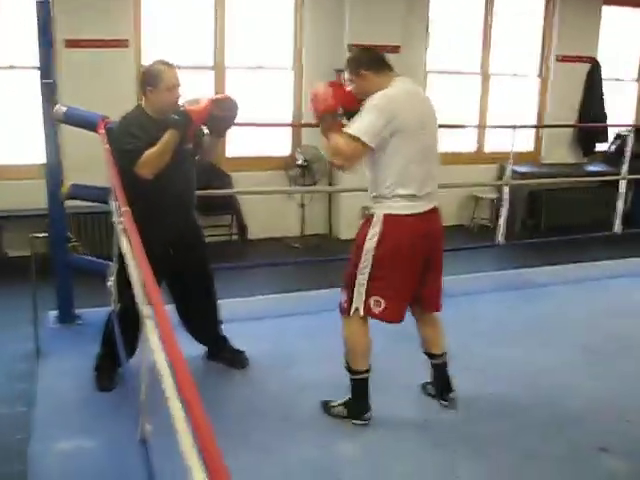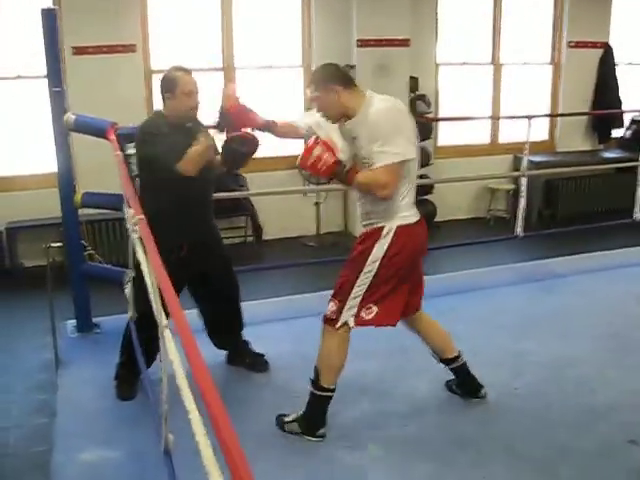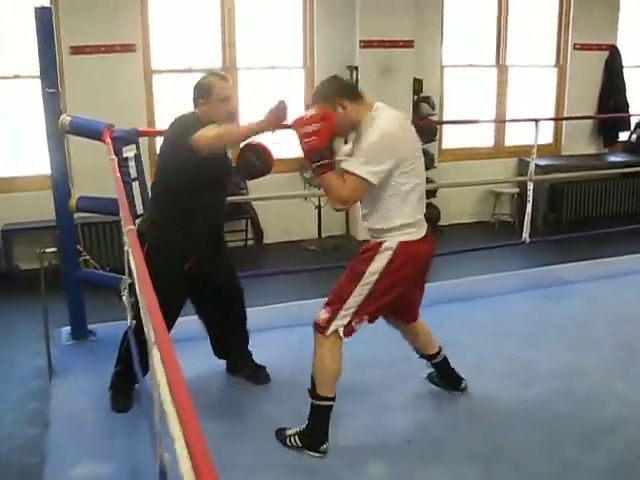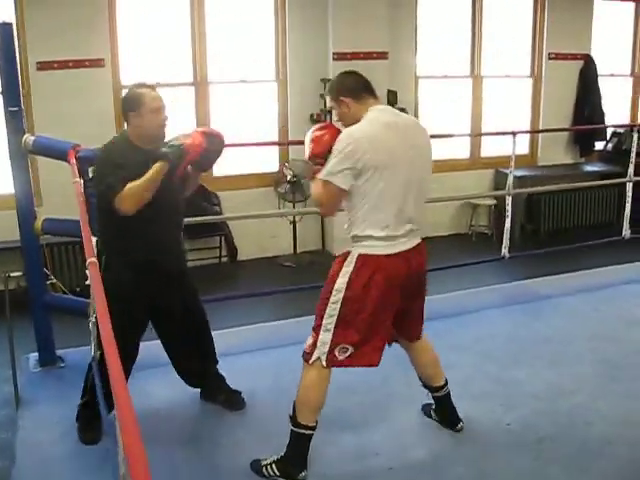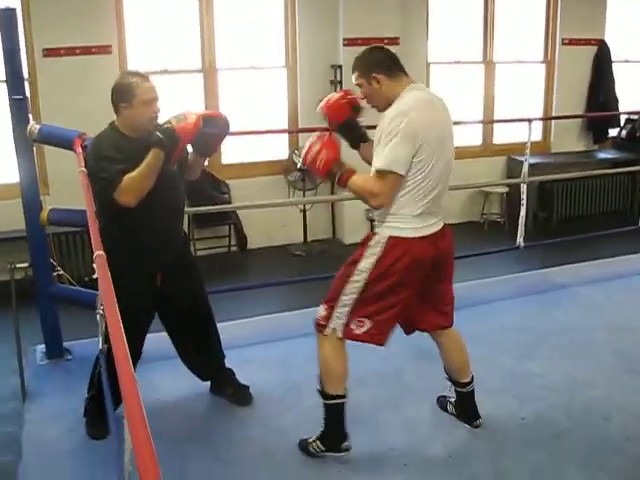
dt=0.5s
person 1, frame 1
left shoulder: (383, 104)
right shoulder: (416, 98)
left elbow: (344, 154)
left wrist: (327, 121)
right wrist: (337, 120)
left hip: (395, 222)
right hip: (427, 218)
left knee: (355, 311)
right knee: (424, 307)
left ankle: (358, 403)
right ankle: (442, 385)
person 1, frame 2
left shoulder: (385, 116)
right shoulder: (352, 118)
left elbow: (386, 184)
right elbow: (298, 129)
left wrist: (340, 171)
right wrist: (256, 121)
left hip: (394, 232)
right hip: (402, 230)
left knee: (338, 320)
right knee: (411, 312)
left ankle: (313, 419)
right ankle: (467, 381)
person 1, frame 3
left shoulder: (384, 134)
right shoulder: (369, 124)
left elbow: (343, 197)
right elbow: (340, 183)
left wrist: (317, 153)
right wrist: (318, 152)
left hip: (397, 246)
right hip: (409, 241)
left knee: (328, 328)
right knee: (402, 317)
left ankle: (315, 434)
right ankle: (448, 375)
person 1, frame 4
left shoulder: (355, 138)
right shoulder: (416, 129)
left elbow: (325, 203)
left wrist: (316, 161)
left hip: (370, 261)
right hip: (412, 252)
left knee: (318, 356)
right knee: (412, 337)
right ankle: (447, 412)
person 1, frame 5
left shoulder: (403, 116)
right shoulder: (434, 104)
left elbow: (377, 192)
left wrist: (332, 169)
right wrist: (352, 132)
left hip: (398, 244)
right hip: (436, 237)
left knee: (332, 328)
right knee: (440, 324)
left ankle: (334, 434)
right ankle: (465, 405)
person 2, frame 1
left shoulder: (178, 115)
right shoulder: (129, 126)
right elbow: (146, 169)
left wrist: (216, 127)
right wrist: (176, 129)
left hip: (183, 224)
right hip: (145, 231)
left knee: (199, 287)
right knee: (132, 300)
left ankle: (217, 346)
right ankle: (108, 363)
person 2, frame 2
left shoulder: (192, 123)
right shoulder: (152, 131)
left elbow: (210, 166)
right elbow: (186, 167)
right wrist: (206, 138)
left hip: (201, 230)
right hip: (162, 236)
left knee: (223, 291)
right knee: (150, 306)
left ankle: (236, 349)
right ankle: (128, 371)
person 2, frame 3
left shoulder: (221, 129)
right shoulder: (186, 127)
right elbow: (206, 143)
right wrist: (263, 123)
left hip: (206, 240)
right hip: (166, 241)
left knee: (228, 299)
left ankle: (238, 359)
right ankle: (122, 381)
person 2, frame 4
left shoulder: (162, 150)
right shoulder: (113, 154)
left elbow: (179, 191)
right elbow: (127, 203)
left wrist: (195, 167)
right wrist: (163, 163)
left hip: (167, 262)
right hip: (125, 269)
left knee: (192, 327)
right knee: (116, 345)
left ankle: (211, 385)
right ankle: (90, 412)
person 2, frame 5
left shoulder: (160, 132)
right shoulder: (104, 147)
left elbow: (188, 174)
right elbow: (128, 195)
left wrist: (202, 150)
right wrist: (160, 149)
left hip: (173, 252)
right hip: (129, 262)
left knee: (196, 318)
right knee: (123, 338)
left ankle: (221, 378)
right ankle: (98, 407)
